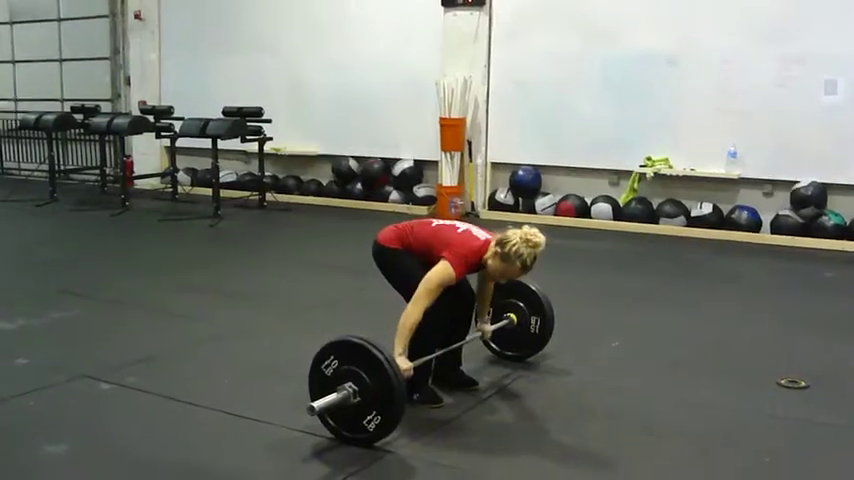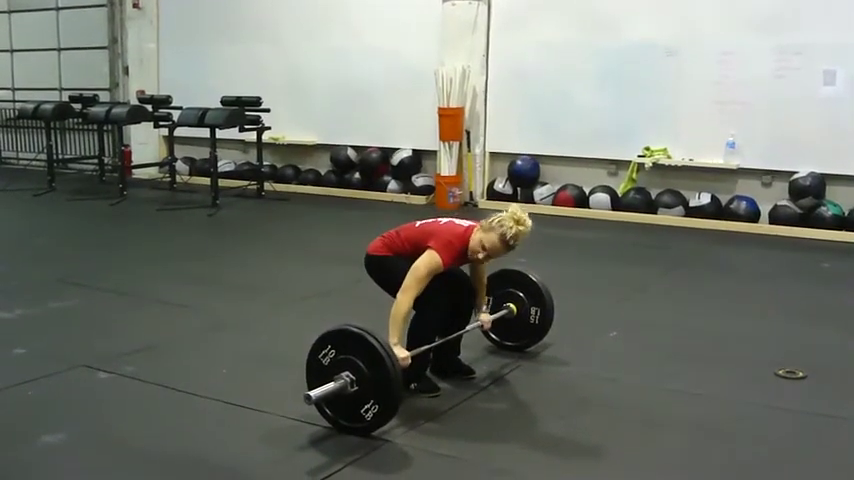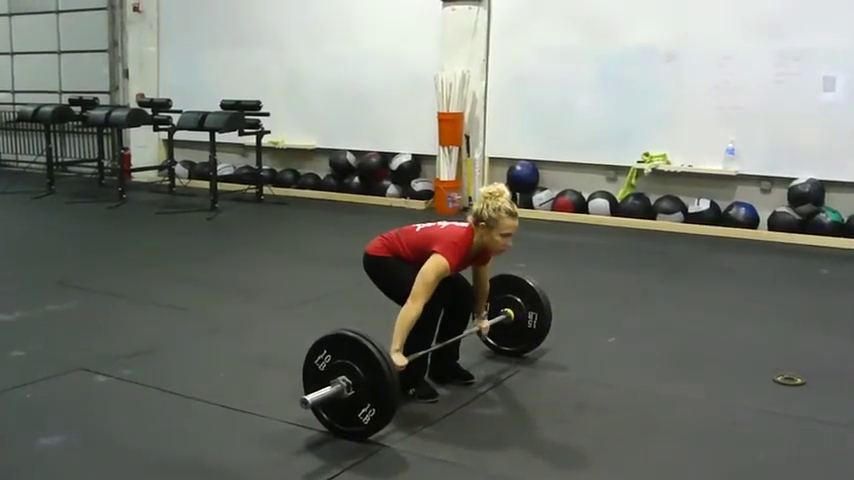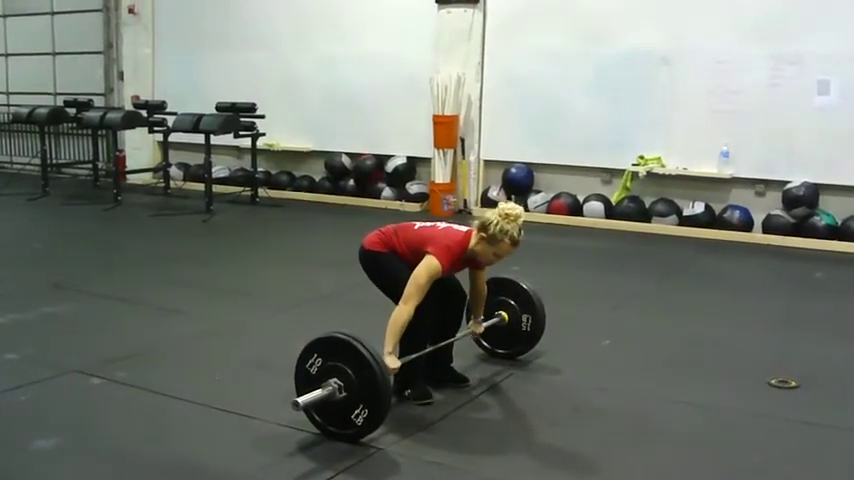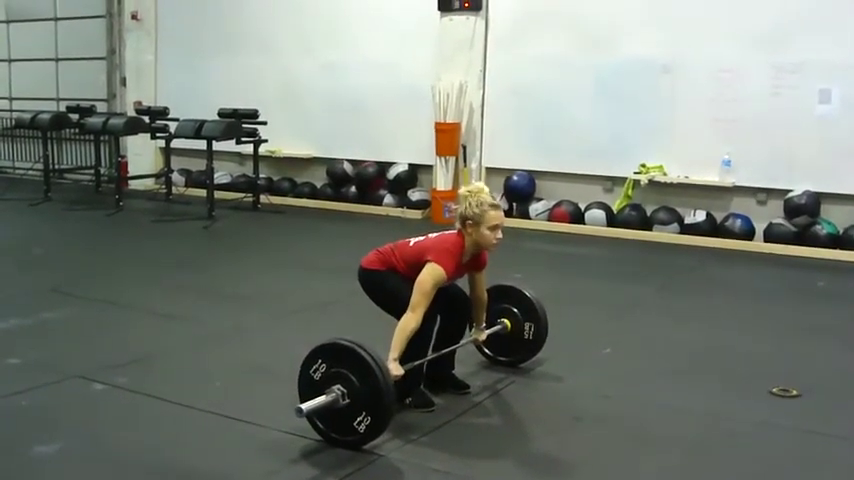
dt=1s
person 1, frame 1
left shoulder: (493, 249)
right shoulder: (463, 255)
left elbow: (486, 284)
right elbow: (416, 306)
left wrist: (483, 320)
right wrist: (399, 356)
left hip: (420, 247)
right hip: (391, 247)
left knee: (464, 299)
right knee: (433, 306)
left ankle: (447, 371)
right ankle: (416, 385)
person 1, frame 2
left shoulder: (481, 238)
right shoulder: (449, 243)
left elbow: (479, 280)
right elbow: (405, 295)
left wrist: (481, 310)
right wrist: (395, 345)
left hip: (413, 255)
right hip: (382, 256)
left knee: (465, 293)
right knee: (434, 301)
left ankle: (445, 361)
right ankle: (412, 374)
person 1, frame 3
left shoulder: (481, 244)
right shoulder: (452, 247)
left elbow: (481, 285)
right elbow: (414, 303)
left wrist: (481, 316)
right wrist: (395, 352)
left hip: (412, 257)
right hip: (381, 257)
left knee: (463, 296)
right knee: (431, 303)
left ankle: (443, 365)
right ankle: (409, 378)
person 1, frame 4
left shoulder: (477, 246)
right shoulder: (448, 249)
left elbow: (479, 289)
right elbow: (406, 304)
left wrist: (477, 320)
right wrist: (389, 354)
left hip: (406, 252)
right hip: (378, 252)
left knee: (455, 297)
right knee: (424, 304)
left ankle: (438, 368)
right ankle: (406, 381)
person 1, frame 5
left shoulder: (477, 252)
right shoulder: (445, 255)
left elbow: (479, 295)
right elbow: (413, 313)
left wrist: (479, 327)
right wrist: (393, 361)
left hip: (408, 271)
right hip: (377, 270)
left knee: (460, 305)
right knee: (426, 315)
left ankle: (439, 374)
right ankle: (406, 388)
